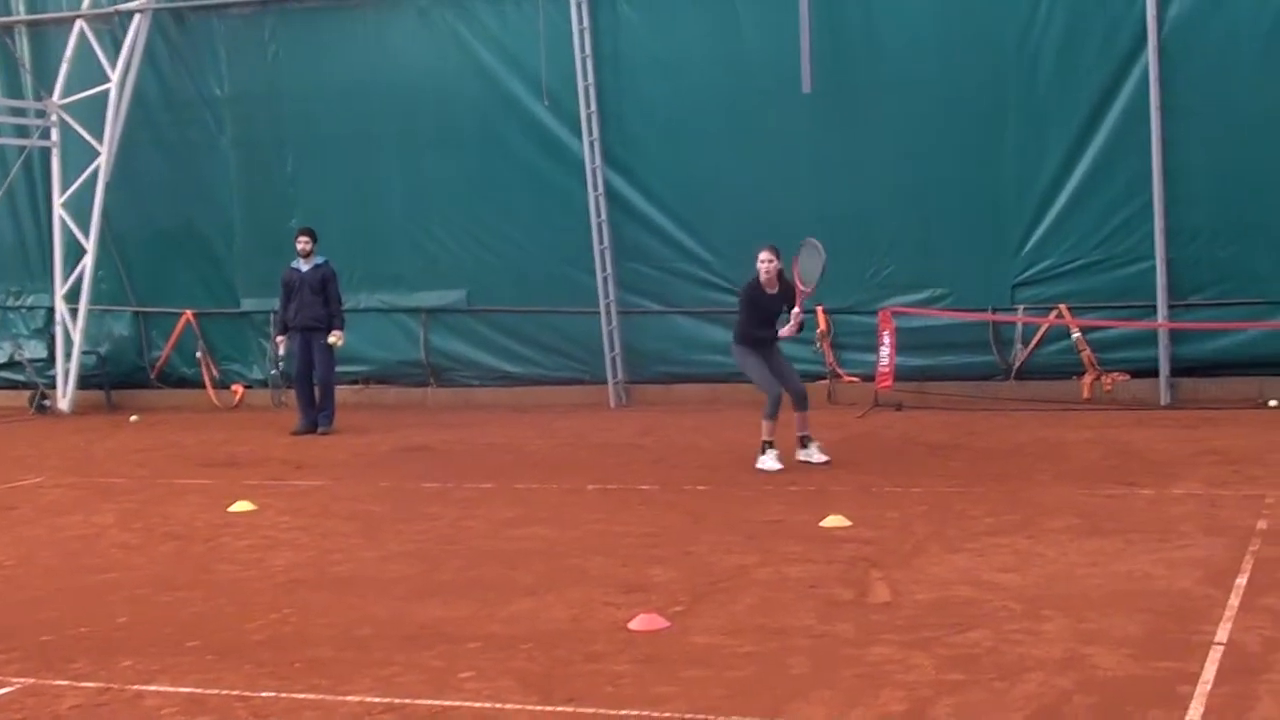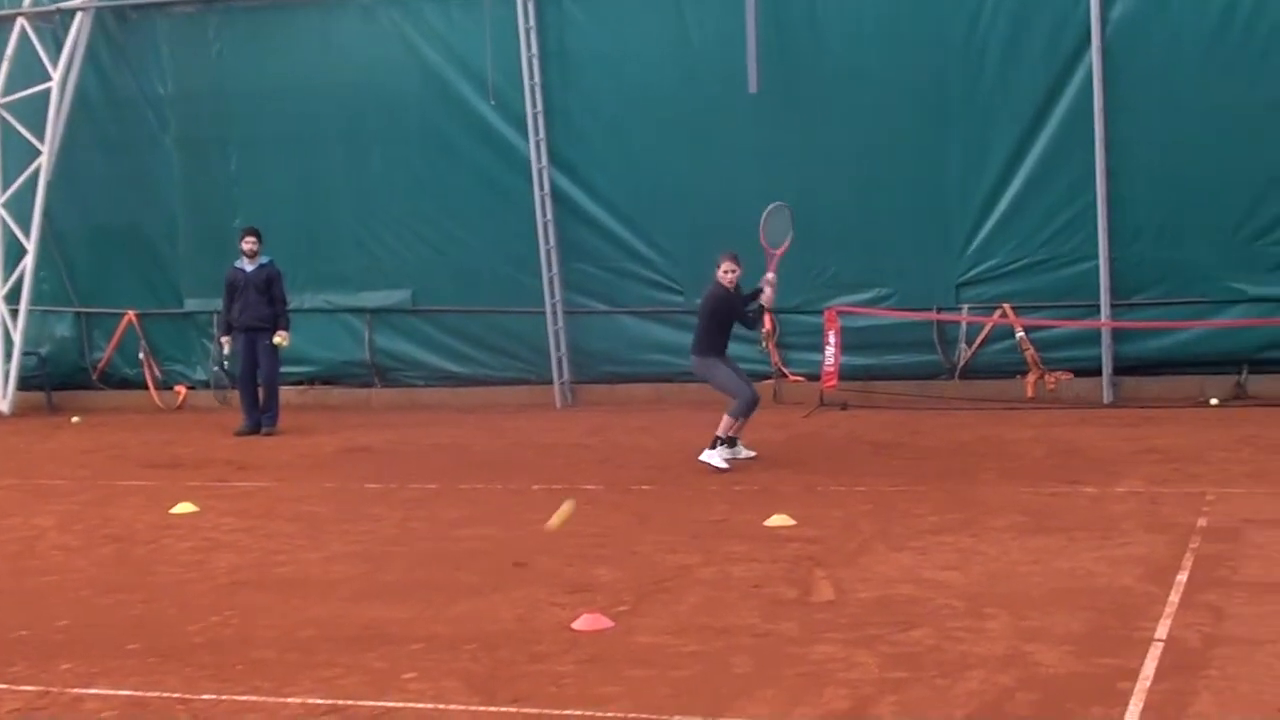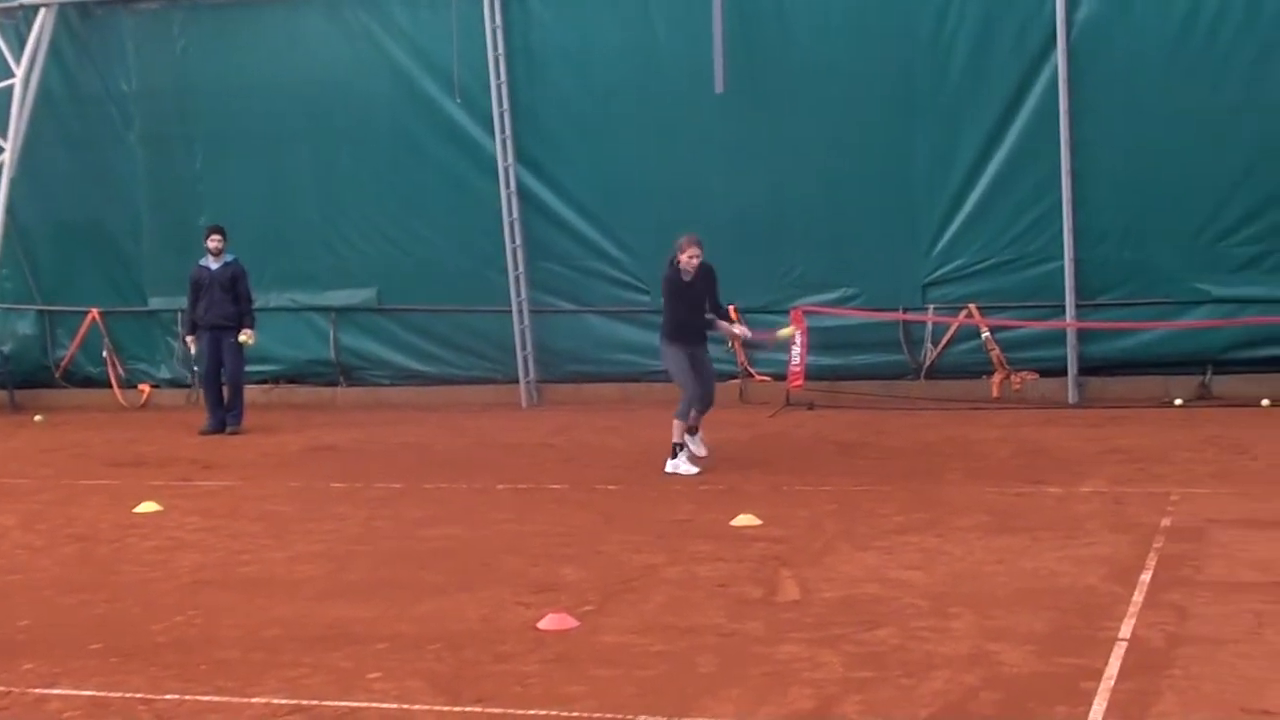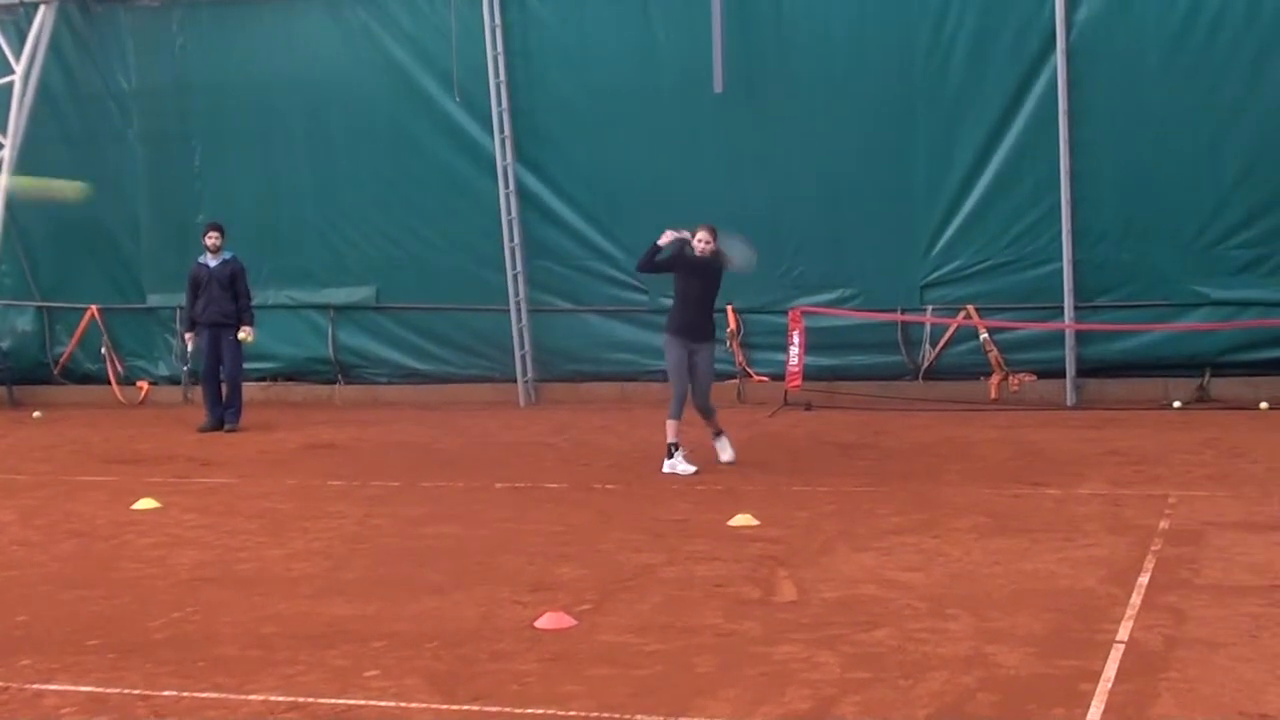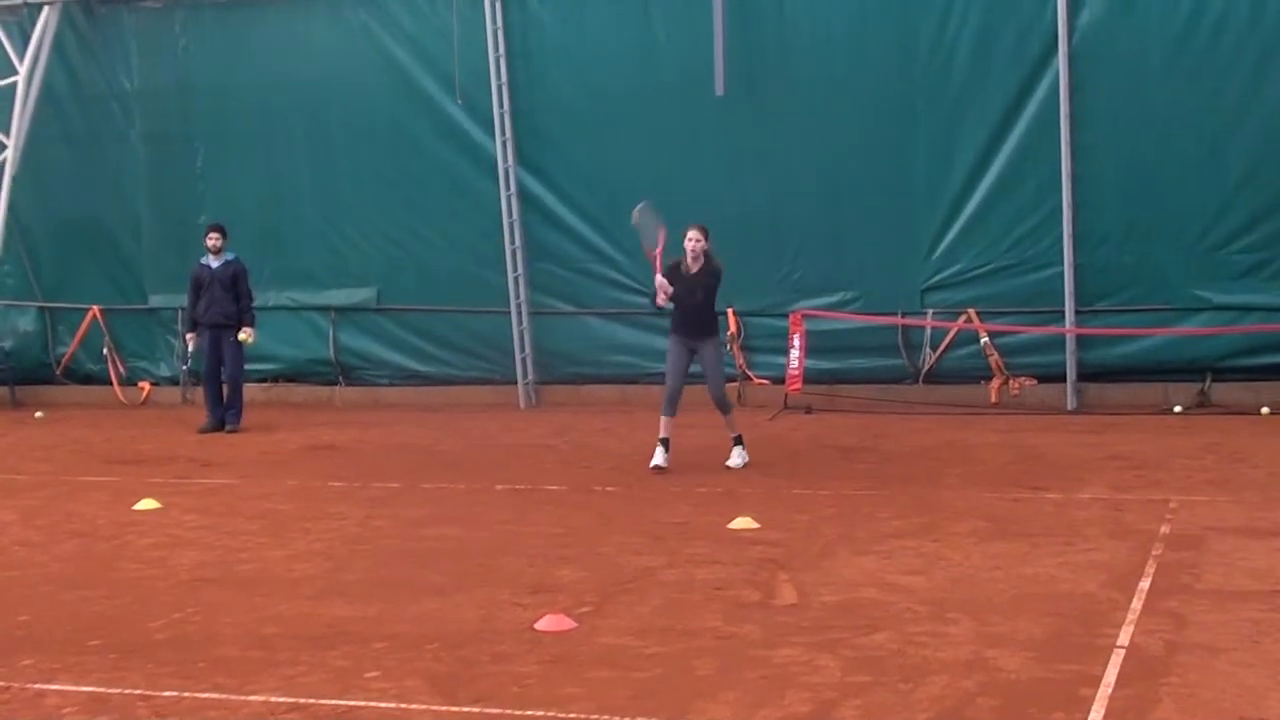
dt=0.3s
person 1, frame 1
left shoulder: (785, 286)
right shoulder: (750, 291)
left elbow: (797, 321)
right elbow: (749, 331)
left wrist: (796, 320)
right wrist: (779, 333)
left hip: (769, 349)
right hip: (746, 349)
left knee: (799, 391)
right knee: (774, 392)
left ankle: (807, 445)
right ankle: (766, 453)
person 1, frame 2
left shoulder: (729, 289)
right shoulder: (721, 296)
left elbow: (741, 303)
right elbow: (749, 322)
left wrist: (763, 288)
right wrist: (764, 304)
left hip: (718, 356)
right hip: (705, 359)
left knee: (752, 397)
right knee: (744, 396)
left ankle: (731, 444)
right ankle: (713, 449)
person 1, frame 3
left shoulder: (708, 274)
right shoulder: (671, 279)
left elbow: (715, 306)
right elbow: (683, 317)
left wrist: (731, 324)
right wrist: (718, 324)
left hip: (698, 343)
right hip: (673, 344)
left knee: (707, 397)
right knee: (690, 395)
left ankle: (690, 433)
right ankle: (675, 458)
person 1, frame 4
left shoulder: (714, 266)
right shoulder: (682, 261)
left elbow: (687, 260)
right elbow: (642, 267)
left wrist: (681, 239)
right wrist: (661, 242)
left hip: (704, 341)
right hip: (676, 338)
left knee: (702, 402)
right knee: (679, 394)
left ankle: (719, 435)
right ankle: (672, 456)
person 1, frame 5
left shoulder: (712, 271)
right shoulder: (673, 269)
left elbow: (698, 302)
right elbow: (659, 301)
left wrist: (671, 292)
right wrist: (661, 297)
left hip: (707, 339)
right hip: (679, 338)
left knee: (718, 395)
right knee: (672, 391)
left ankle: (738, 446)
right ankle: (662, 449)
person 2, frame 1
left shoulder: (325, 269)
right shoulder: (289, 273)
left elbow: (335, 301)
right elbow: (284, 304)
left wrist: (337, 327)
right wrist: (281, 331)
left hip: (321, 331)
right hip: (298, 332)
left knee: (324, 376)
right knee: (301, 376)
left ankle: (325, 421)
right ankle: (308, 420)
person 2, frame 2
left shoulder: (270, 270)
right shoulder: (233, 273)
left elbow: (279, 301)
right elbow: (227, 304)
left wrist: (283, 327)
right wrist: (225, 331)
left hip: (265, 331)
right hip: (241, 332)
left knee: (268, 376)
right knee: (244, 377)
left ankle: (269, 421)
right ankle: (251, 421)
person 2, frame 3
left shoulder: (235, 268)
right shoulder: (198, 271)
left elbow: (245, 299)
right elbow: (192, 303)
left wrist: (248, 325)
right wrist: (190, 331)
left hip: (231, 330)
right hip: (206, 331)
left knee: (233, 375)
right knee: (209, 376)
left ankle: (233, 420)
right ankle: (216, 420)
person 2, frame 4
left shoulder: (234, 265)
right shoulder: (197, 268)
left elbow: (244, 297)
right elbow: (191, 300)
left wrist: (247, 322)
right wrist: (189, 328)
left hip: (229, 327)
right hip: (205, 328)
left knee: (232, 372)
right knee: (208, 373)
left ankle: (231, 418)
right ankle: (214, 417)
person 2, frame 5
left shoulder: (236, 266)
right shoulder: (199, 269)
left elbow: (245, 298)
right elbow: (192, 301)
left wrist: (248, 324)
right wrist: (190, 328)
left hip: (231, 328)
right hip: (207, 329)
left knee: (233, 373)
right knee: (209, 374)
left ankle: (232, 418)
right ankle: (215, 418)
